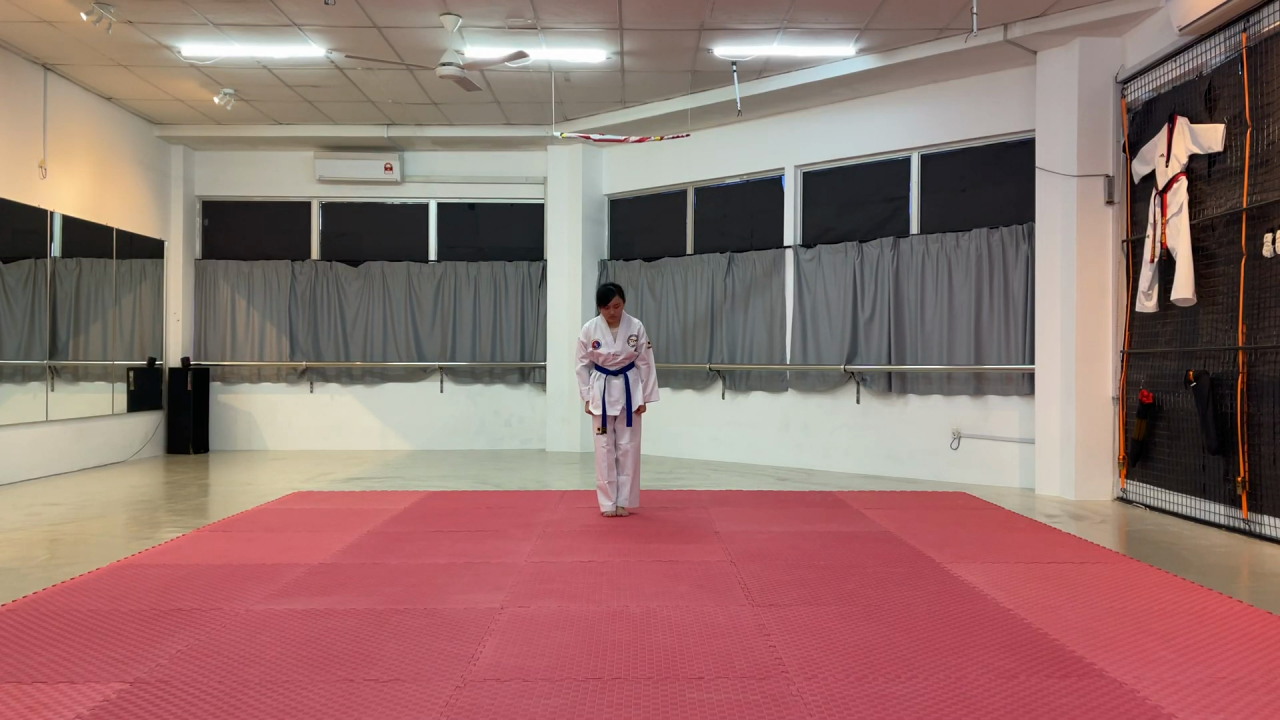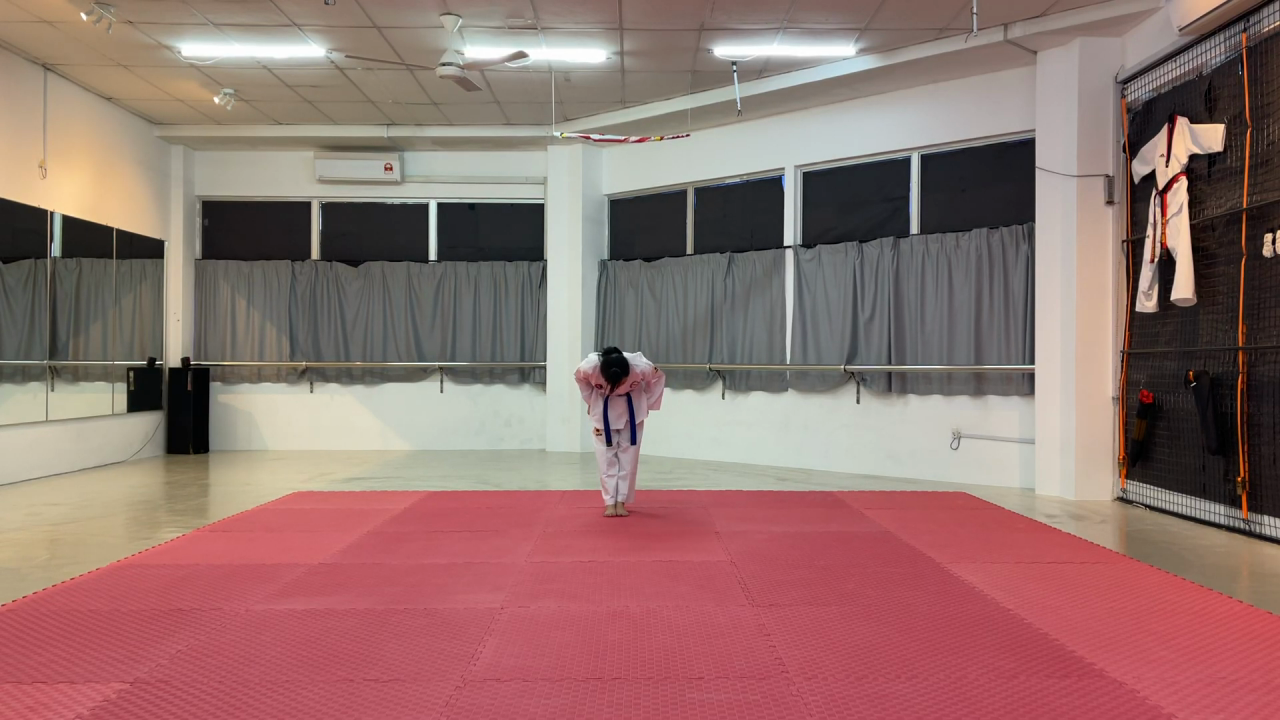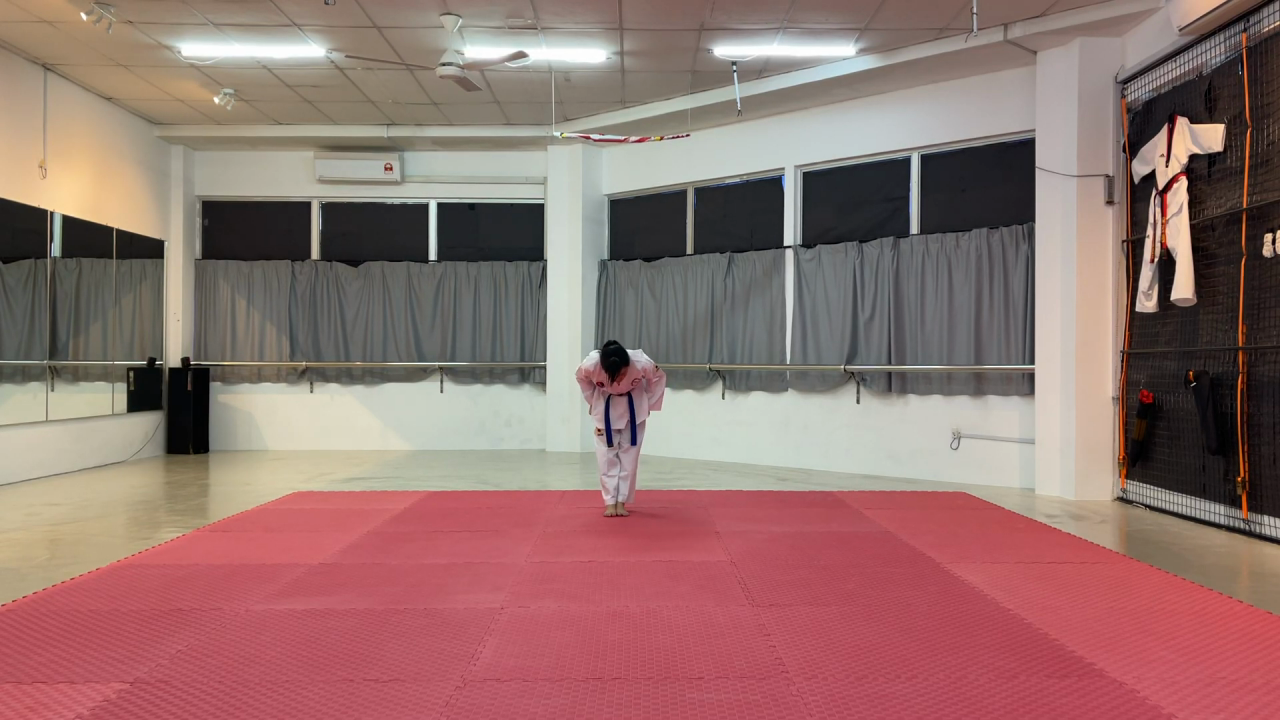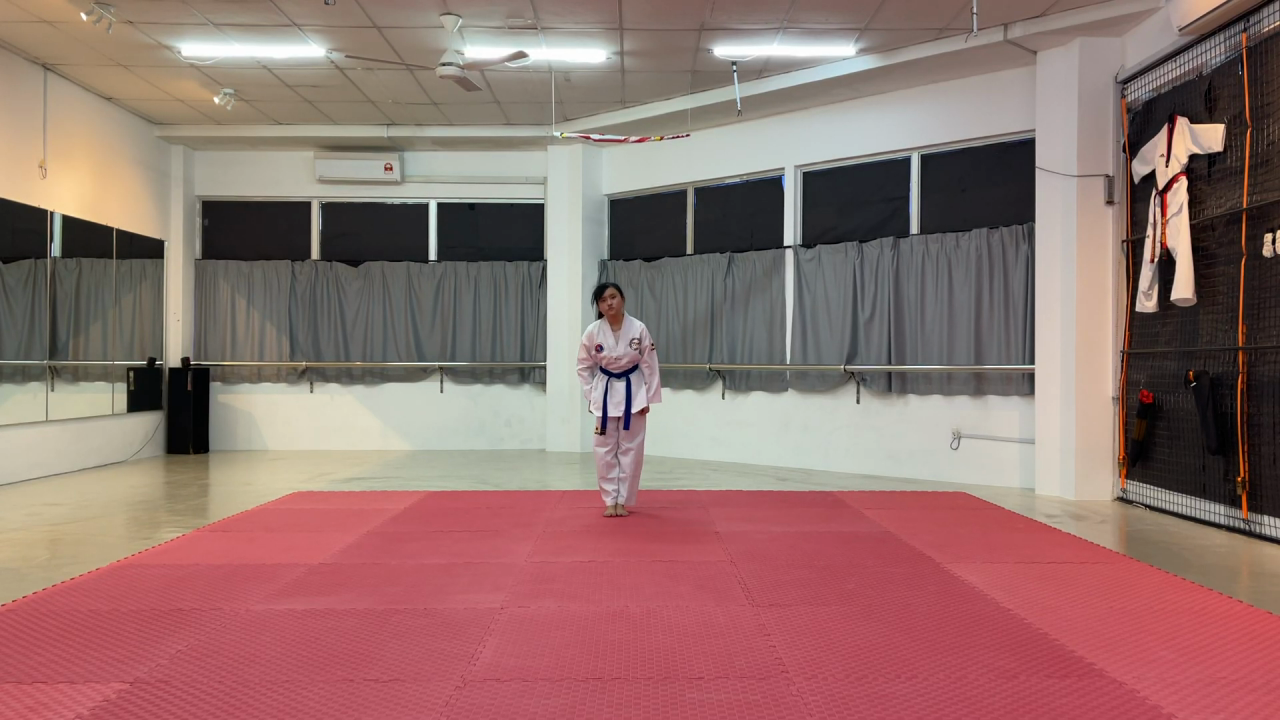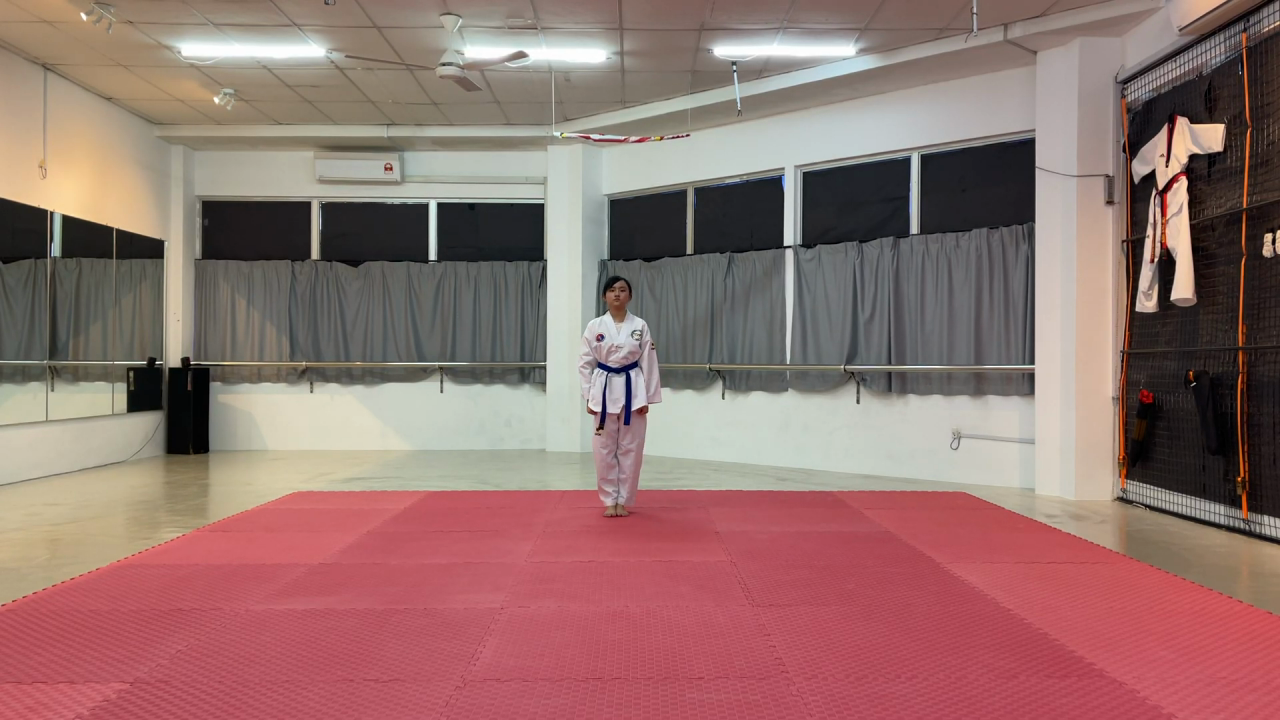
dt=0.5s
person 1, frame 1
left shoulder: (636, 327)
right shoulder: (589, 329)
left elbow: (646, 363)
right elbow: (582, 365)
left wrist: (644, 397)
right wrist: (587, 397)
left hip: (629, 391)
right hip: (601, 392)
left knee: (628, 448)
right knee: (604, 448)
left ankle: (623, 502)
right ankle: (608, 503)
person 1, frame 2
left shoulder: (641, 367)
right shoulder: (589, 367)
left elbow: (658, 378)
right elbow: (580, 378)
left wrist: (646, 404)
right wrist: (592, 402)
left hip: (631, 405)
right hip: (603, 405)
left knee: (628, 449)
right knee: (606, 450)
left ankle: (621, 501)
right ankle: (610, 501)
person 1, frame 3
left shoulder: (642, 363)
right shoulder: (591, 365)
left elbow: (658, 379)
right elbow: (582, 379)
left wrist: (647, 405)
right wrist: (594, 404)
left hip: (633, 406)
right hip: (605, 406)
left knee: (629, 451)
right knee: (607, 451)
left ankle: (621, 501)
right ankle: (610, 501)
person 1, frame 4
left shoulder: (638, 328)
right shoulder: (592, 332)
left elbow: (650, 365)
right elbow: (584, 367)
left wrist: (648, 399)
right wrist: (592, 398)
left hip: (633, 394)
right hip: (605, 394)
left knee: (631, 449)
right knee: (605, 449)
left ankle: (622, 501)
right ankle: (610, 500)
person 1, frame 5
left shoulder: (640, 326)
right shoulder: (594, 326)
left elbow: (649, 363)
right elbow: (585, 363)
left wrist: (647, 398)
right wrist: (589, 396)
left hip: (632, 390)
right hip: (604, 390)
left knee: (630, 448)
right knee: (604, 448)
left ankle: (622, 501)
right ankle: (609, 500)
